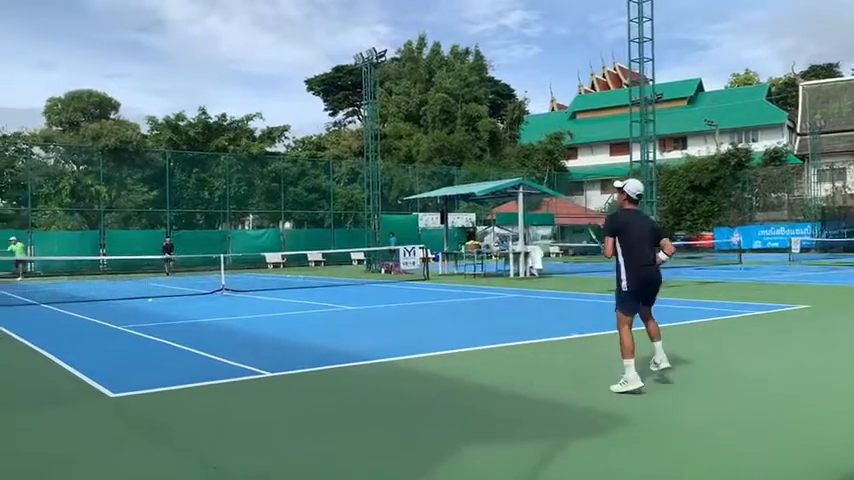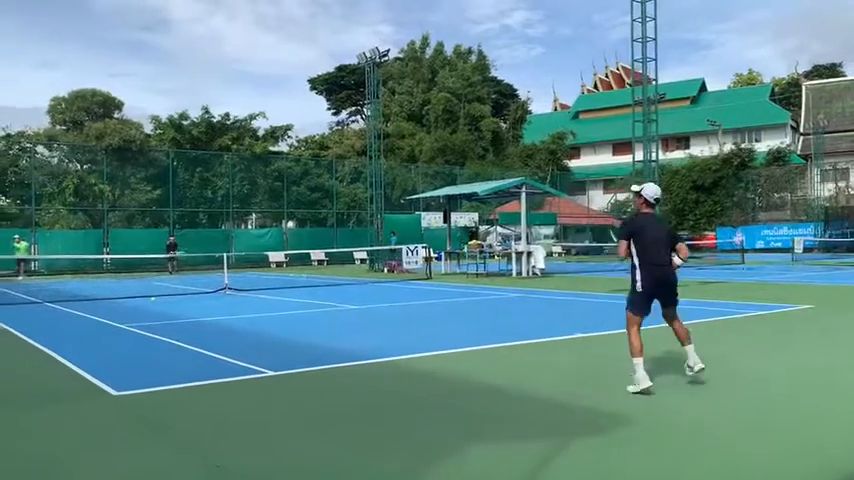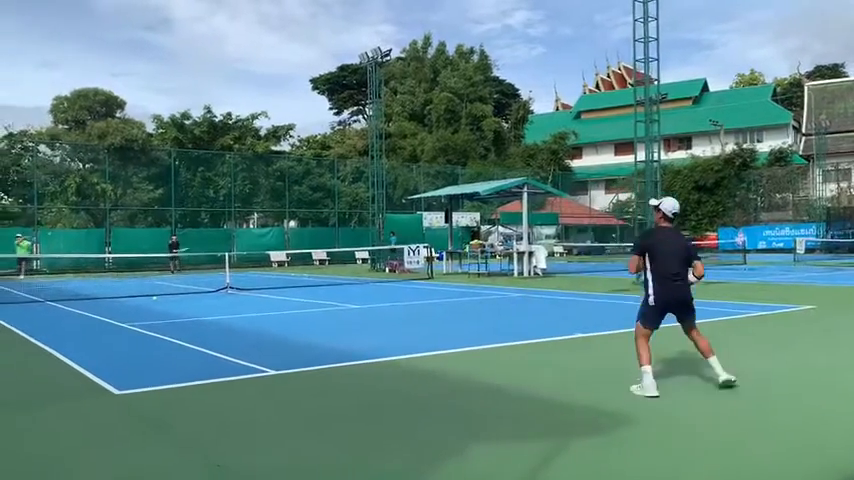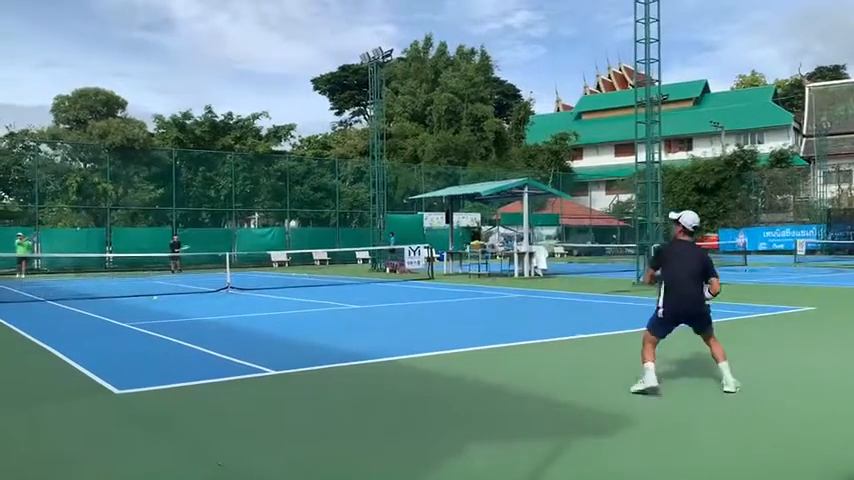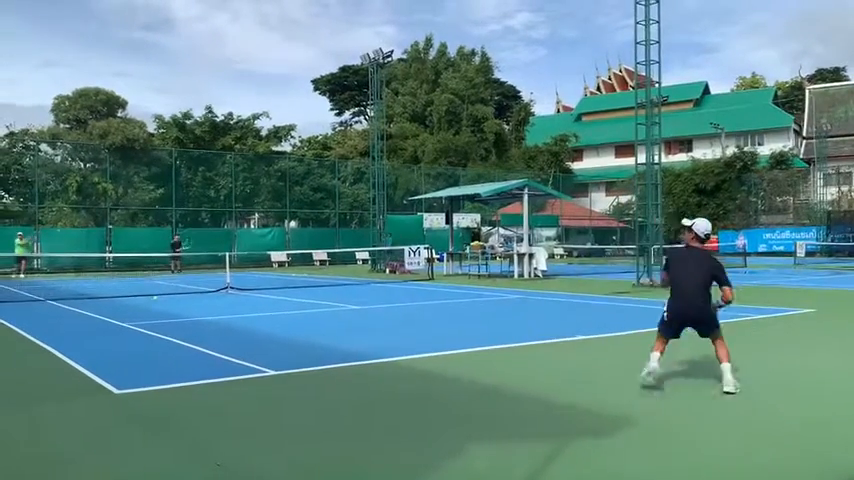
dt=0.1s
person 1, frame 1
left shoulder: (614, 219)
right shoulder: (648, 221)
left elbow: (609, 253)
right elbow: (669, 249)
left wrist: (614, 246)
left hip: (630, 279)
right hip: (653, 277)
left knee: (624, 325)
right knee: (646, 315)
left ankle: (631, 377)
right ankle: (660, 357)
person 1, frame 2
left shoulder: (630, 222)
right shoulder: (665, 225)
left elbow: (622, 254)
right elbow: (684, 254)
left wrist: (630, 250)
left hip: (644, 281)
right hip: (668, 280)
left knee: (632, 326)
right knee: (673, 320)
left ankle: (640, 377)
right ankle: (693, 360)
person 1, frame 3
left shoulder: (647, 236)
right shoulder: (683, 241)
left elbow: (633, 269)
right elbow: (699, 272)
left hip: (658, 294)
right hip: (682, 295)
left knee: (641, 336)
right knee: (693, 332)
left ankle: (648, 383)
right ankle: (720, 373)
person 1, frame 4
left shoulder: (664, 249)
right shoulder: (702, 254)
left elbow: (648, 279)
right elbow: (715, 289)
left hip: (670, 306)
right hip: (696, 307)
left knee: (648, 341)
right knee: (711, 339)
left ankle: (649, 377)
right ankle: (728, 379)
person 1, frame 5
left shoulder: (674, 254)
right shoulder: (713, 262)
left elbow: (665, 281)
right elbow: (728, 296)
right wrist: (717, 305)
left hip: (676, 310)
right hip: (703, 312)
left knee: (661, 339)
right knee: (718, 340)
left ankle: (653, 366)
right ankle: (728, 380)
